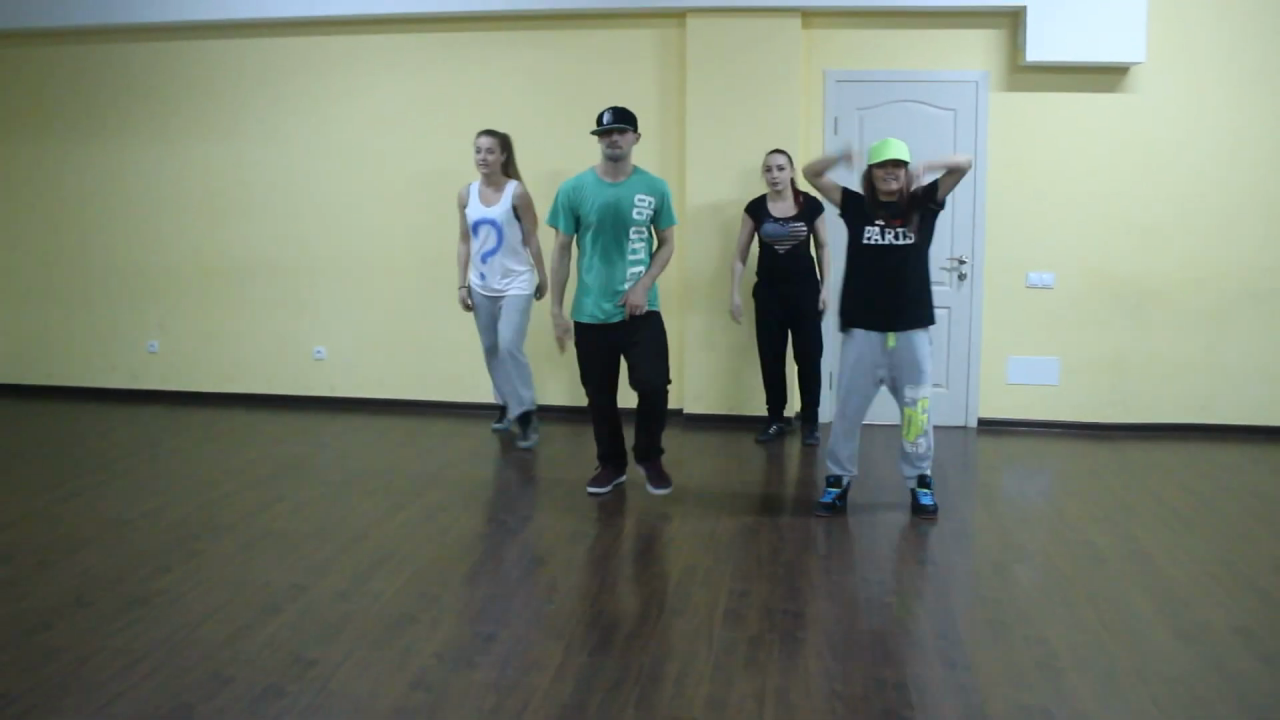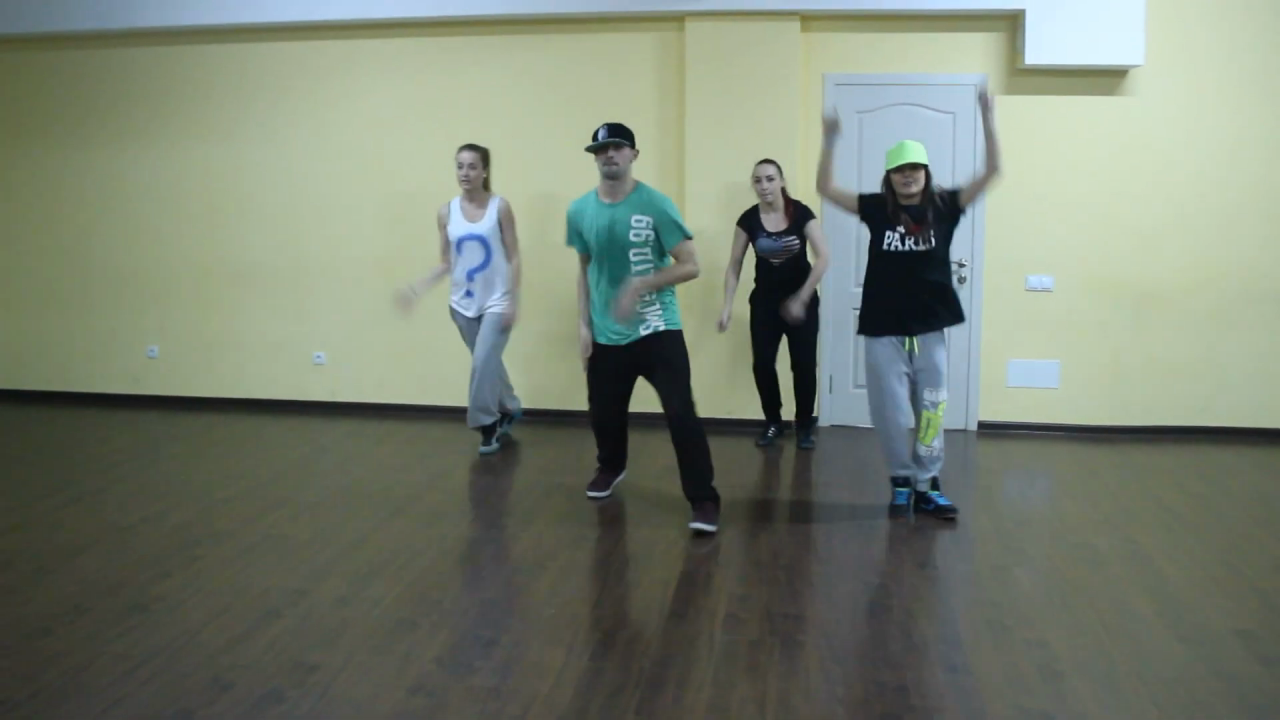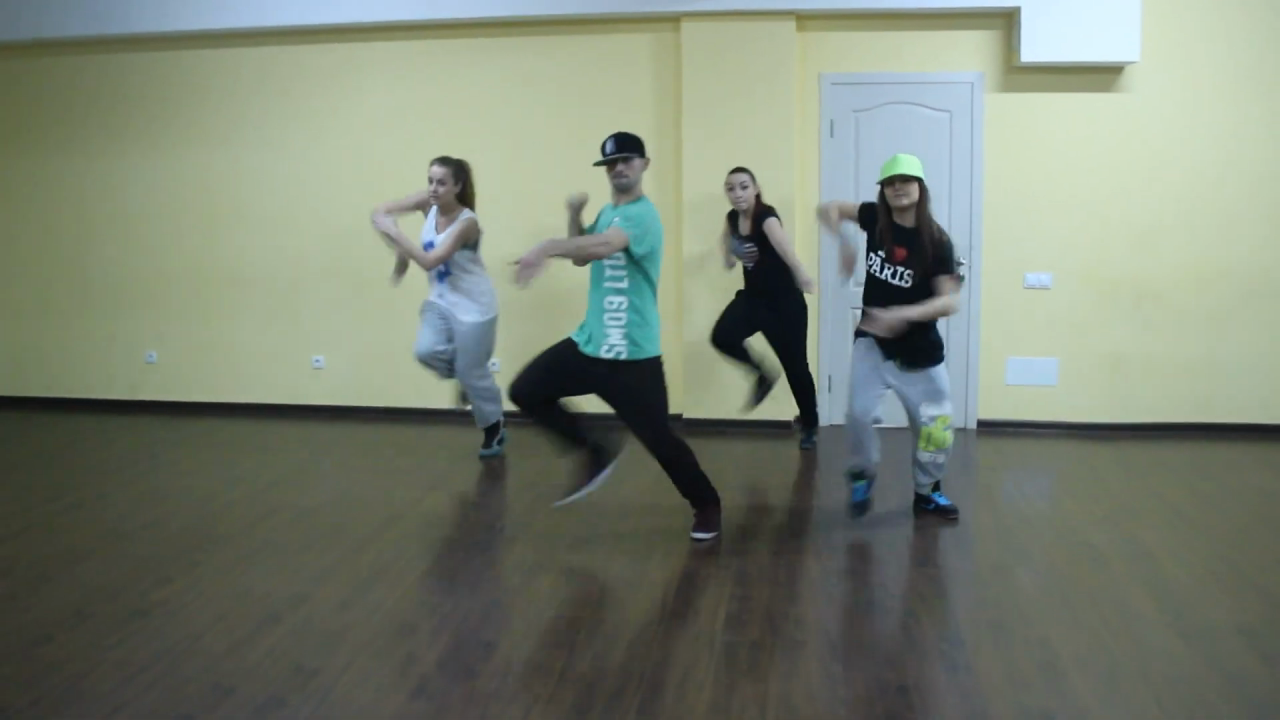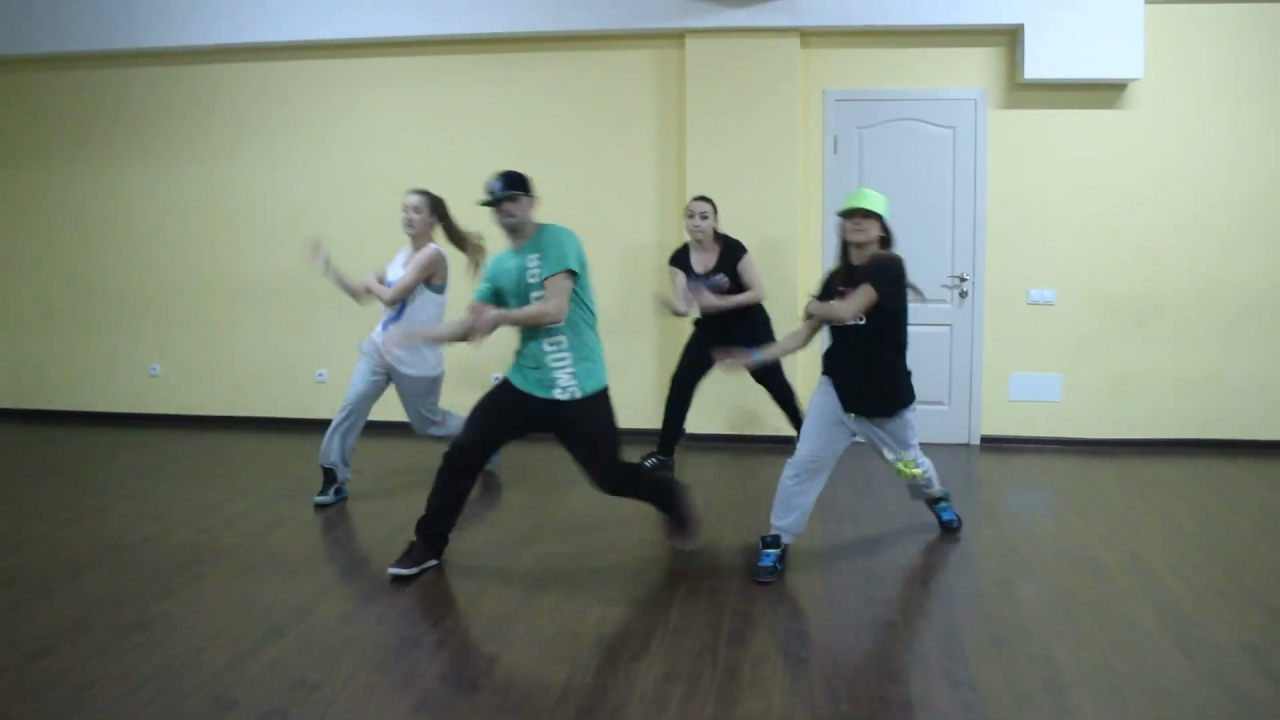
dt=0.3s
person 1, frame 1
left shoulder: (655, 189)
right shoulder: (574, 190)
left elbow: (667, 246)
right elbow: (561, 249)
left wrist: (643, 286)
right wrist: (557, 308)
left hip: (640, 310)
right hip: (592, 314)
left knee: (652, 386)
right knee: (600, 397)
left ankle: (649, 456)
right ankle: (612, 464)
person 1, frame 2
left shoulder: (655, 205)
right shoulder: (579, 211)
left elbow: (690, 266)
left wrist: (639, 287)
right wrist: (584, 323)
left hip: (658, 331)
right hip: (606, 336)
left knee: (682, 416)
right knee: (604, 414)
left ankle: (704, 499)
right ankle: (611, 466)
person 1, frame 3
left shoulder: (642, 215)
right shoulder: (609, 212)
left elbow: (598, 246)
right elbow: (582, 257)
left wrist: (542, 249)
right wrist: (574, 216)
left hip: (631, 352)
right hip: (588, 342)
left knee: (658, 438)
right knee: (529, 392)
left ankle: (706, 505)
right ankle: (595, 453)
person 1, frame 4
left shoulder: (559, 241)
right shoulder: (498, 266)
left elbow: (553, 311)
right elbow: (473, 324)
left wrist: (498, 317)
right wrist: (421, 333)
left hip: (581, 389)
right hip: (525, 384)
left knee: (609, 475)
right knee: (461, 454)
left ankle: (673, 502)
right ankle: (429, 544)
person 2, frame 1
left shoulder: (923, 206)
right shoulder: (856, 206)
left elbow: (963, 165)
right elbow: (810, 174)
left wrist: (929, 167)
right wrist: (837, 159)
left hip: (911, 330)
right hip: (863, 330)
left knee: (916, 410)
right knee: (848, 410)
left ankle: (921, 482)
right ankle: (838, 478)
person 2, frame 2
left shoulder: (944, 208)
right shoulder: (877, 208)
left elbow: (991, 171)
right elbow: (826, 188)
left wrist: (986, 117)
right wrist: (830, 141)
left hip: (929, 331)
right hip: (884, 332)
left knee: (931, 413)
right knee: (891, 415)
left ankle: (927, 487)
right ankle: (900, 479)
person 2, frame 3
left shoulder: (936, 241)
right shoulder: (877, 217)
left elbow: (948, 301)
right elbow: (828, 209)
left wrist: (902, 314)
right wrist: (843, 239)
left hip: (918, 347)
right hip: (873, 340)
left knee: (935, 427)
right knee: (860, 412)
left ankle: (926, 490)
right ankle: (861, 473)
person 2, frame 4
left shoulder: (890, 267)
right shoulder: (836, 278)
left elbow: (845, 311)
right elbow: (803, 335)
left wrist: (814, 307)
right wrist: (755, 356)
left hip: (885, 392)
right hip: (836, 387)
left knee: (907, 461)
right knee: (805, 461)
left ankle: (937, 497)
right ankle: (776, 542)
person 3, frame 1
left shoulder: (517, 192)
right shoulder: (466, 195)
left elbow: (531, 239)
right elbow: (464, 242)
left wrist: (542, 276)
right wrist: (462, 284)
left hip: (515, 284)
right hip: (482, 287)
left knee: (509, 347)
right knee: (492, 351)
left ankle: (525, 414)
right ankle: (509, 405)
person 3, frame 2
left shoulder: (500, 207)
right shoulder: (447, 211)
left elbow: (514, 258)
right elbow: (446, 262)
left wrist: (513, 301)
right wrist: (416, 289)
left hip: (496, 302)
right hip: (463, 302)
left knee: (484, 365)
right knee: (488, 363)
left ankle: (487, 425)
right ankle: (508, 409)
person 3, frame 3
left shoulder: (466, 223)
right shoulder: (429, 203)
left elbow: (428, 260)
right elbow: (379, 213)
left wrist: (397, 236)
right wrist: (400, 251)
left hip: (474, 308)
right hip: (440, 301)
left knee: (472, 377)
right knee: (426, 351)
left ankle: (494, 427)
right ankle: (462, 374)
person 3, frame 4
left shoulder: (433, 256)
right shoulder: (402, 254)
left elbow: (390, 297)
right elbow: (361, 295)
left wrist: (372, 281)
right wrist: (329, 267)
left hip: (417, 359)
right hip: (379, 348)
left knee: (427, 422)
right knee: (351, 407)
right ankle: (334, 477)
person 4, frame 1
left shoulder: (810, 205)
right shoulder: (755, 208)
left elbow: (823, 248)
right elbow: (740, 252)
left wrist: (825, 287)
right wrist: (735, 293)
left hip: (804, 290)
right hip: (769, 291)
left knee: (809, 356)
right knee: (771, 357)
left ankle: (809, 422)
right ankle: (776, 420)
person 4, frame 2
left shoulder: (801, 213)
right shoulder: (748, 219)
left elbow: (822, 257)
right elbow: (734, 265)
left wrist: (802, 298)
right wrist: (726, 307)
left hip: (800, 298)
right hip: (765, 298)
left knee: (804, 363)
right knee: (762, 362)
left ankle: (804, 426)
right ankle: (773, 422)
person 4, frame 3
left shoulder: (767, 217)
right shoulder: (733, 217)
left elbow: (785, 246)
left wrist: (801, 275)
right wrist: (728, 254)
left hip: (784, 299)
right hip: (752, 295)
left knee: (795, 365)
right knee: (723, 336)
left ankle: (809, 424)
right ankle: (763, 375)
person 4, frame 4
left shoulder: (733, 249)
right shoulder: (679, 258)
left elbow: (759, 292)
right elbow: (680, 306)
left wrist: (719, 303)
right wrist: (676, 305)
left hip: (748, 325)
right hip: (710, 329)
left knee: (773, 382)
right knee: (680, 384)
right ankle: (664, 453)
